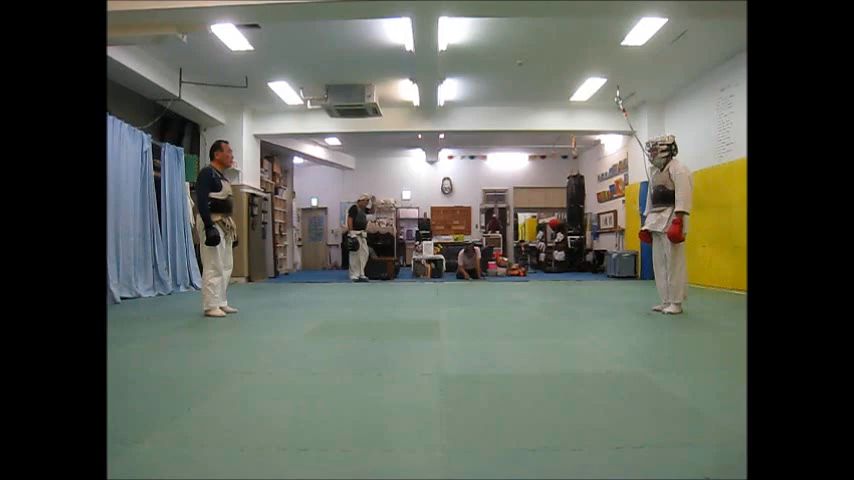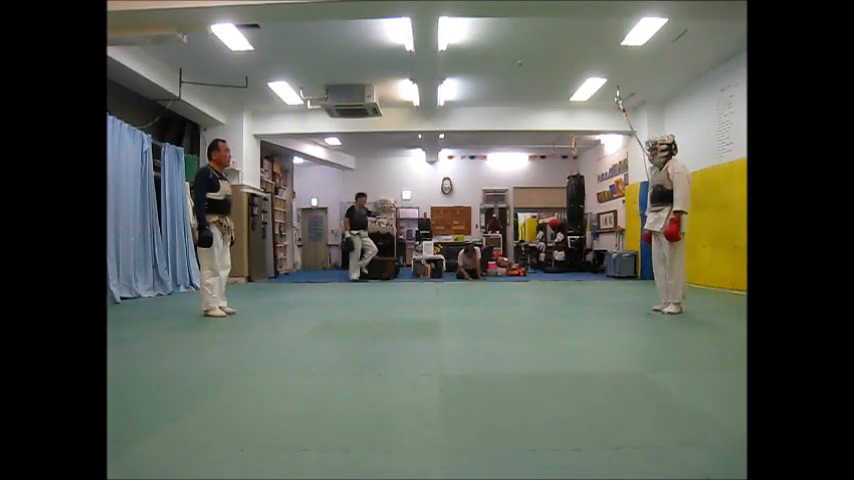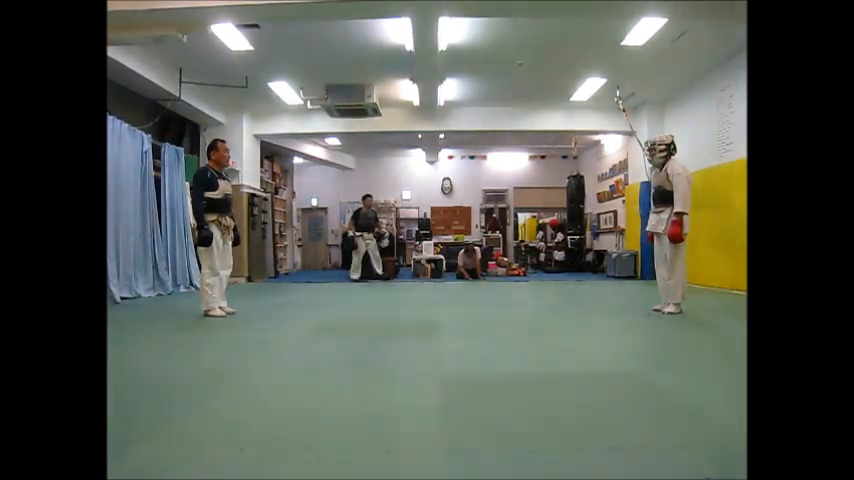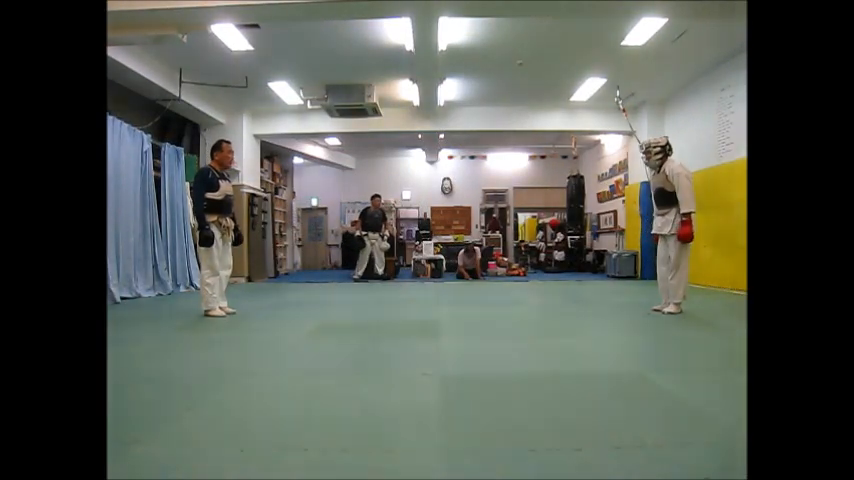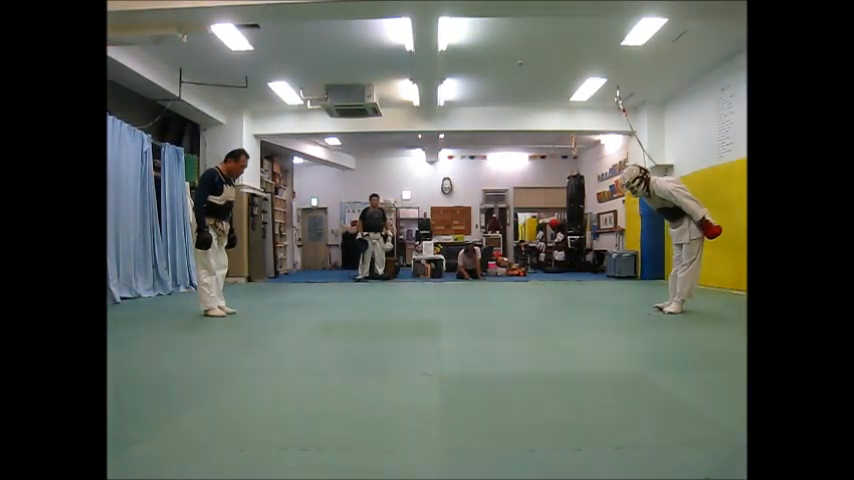
dt=0.3s
person 1, frame 1
left shoulder: (222, 177)
right shoulder: (207, 173)
right elbow: (202, 202)
left wrist: (232, 228)
right wrist: (209, 227)
left hip: (224, 225)
right hip: (212, 225)
left knee: (225, 266)
right knee: (213, 267)
left ankle: (220, 303)
right ankle: (210, 306)
person 1, frame 2
left shoulder: (223, 176)
right shoulder: (205, 174)
right elbow: (199, 203)
left wrist: (229, 227)
right wrist: (203, 228)
left hip: (222, 225)
right hip: (210, 225)
left knee: (223, 267)
right knee: (210, 267)
left ankle: (220, 303)
right ankle: (210, 306)
person 1, frame 3
left shoulder: (224, 176)
right shoulder: (203, 174)
right elbow: (197, 203)
left wrist: (234, 227)
right wrist: (202, 227)
left hip: (224, 226)
right hip: (210, 225)
left knee: (225, 267)
right knee: (211, 267)
left ankle: (220, 303)
right ankle: (210, 306)
person 1, frame 4
left shoulder: (225, 177)
right shoulder: (204, 174)
right elbow: (198, 203)
left wrist: (235, 227)
right wrist: (203, 228)
left hip: (225, 227)
right hip: (211, 225)
left knee: (224, 267)
right knee: (210, 268)
left ankle: (220, 303)
right ankle: (210, 306)
person 1, frame 5
left shoulder: (230, 180)
right shoulder: (210, 176)
right elbow: (198, 204)
left wrist: (231, 230)
right wrist: (202, 229)
left hip: (220, 227)
right hip: (206, 226)
left knee: (220, 266)
right knee: (207, 267)
left ankle: (219, 303)
right ankle: (209, 306)
person 2, frame 1
left shoulder: (678, 169)
right shoulder: (655, 172)
left elbow: (683, 198)
left wrist: (677, 223)
right wrist: (646, 224)
left hip: (672, 221)
right hip: (657, 222)
left knee: (674, 263)
right knee: (659, 264)
left ankle: (676, 303)
right ankle: (666, 301)
person 2, frame 2
left shoulder: (677, 169)
right shoulder: (655, 171)
left elbow: (681, 197)
left wrist: (675, 221)
right wrist: (648, 224)
left hip: (670, 221)
right hip: (656, 222)
left knee: (673, 263)
right knee: (659, 264)
left ankle: (675, 303)
right ankle: (665, 301)
person 2, frame 3
left shoulder: (676, 169)
right shoulder: (656, 171)
left elbow: (681, 198)
left wrist: (677, 223)
right wrist: (651, 227)
left hip: (672, 222)
right hip: (659, 223)
left knee: (673, 264)
right knee: (660, 264)
left ankle: (675, 303)
right ankle: (666, 301)
person 2, frame 4
left shoulder: (675, 169)
right shoulder: (655, 173)
left elbow: (686, 198)
left wrist: (686, 223)
right wrist: (657, 226)
left hip: (677, 222)
right hip: (663, 224)
left knee: (676, 264)
right knee: (663, 264)
left ankle: (675, 303)
right ankle: (666, 301)
person 2, frame 5
left shoulder: (663, 186)
right shoulder: (647, 192)
left elbow: (690, 203)
left wrist: (707, 225)
left hip: (692, 226)
right hip: (678, 228)
left knee: (687, 264)
right knee: (678, 265)
left ankle: (677, 302)
right ankle: (673, 300)
